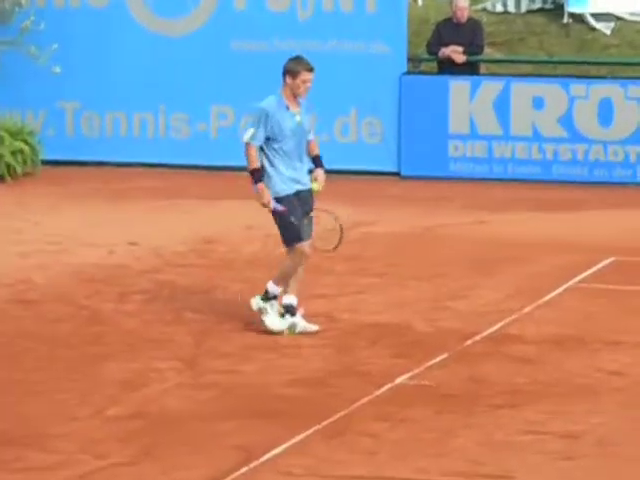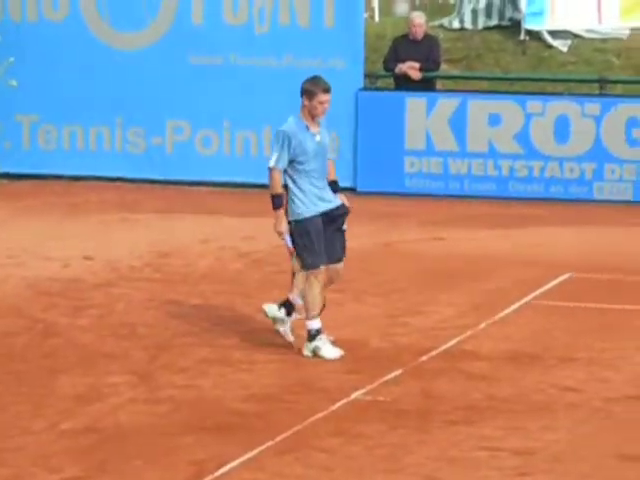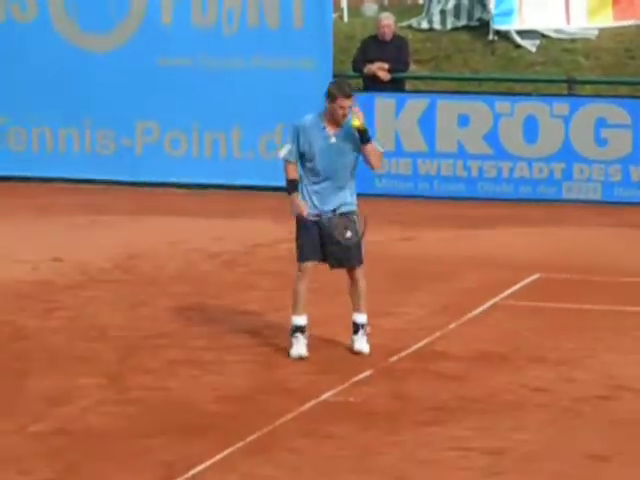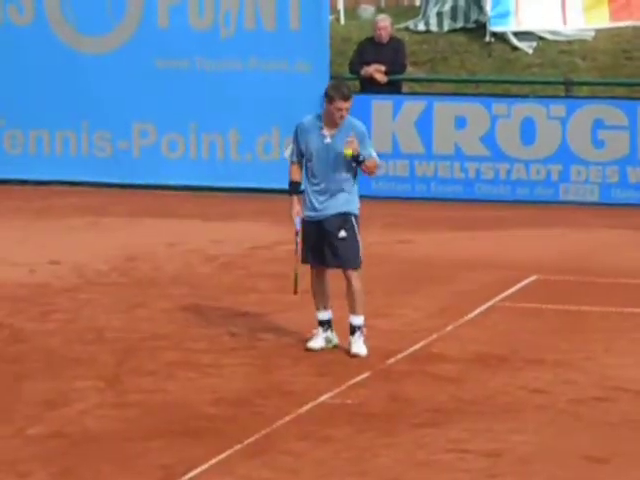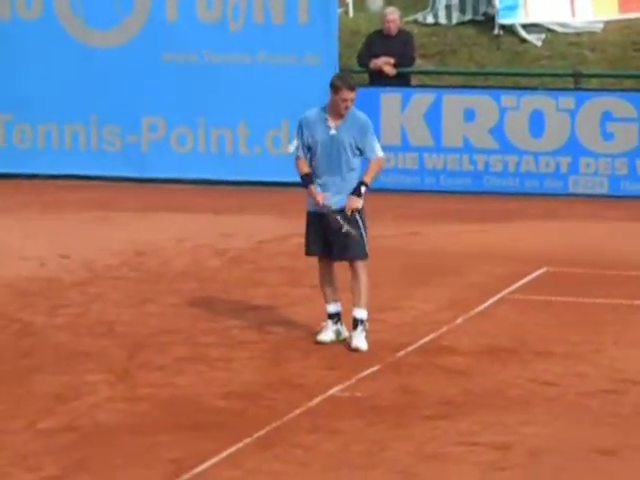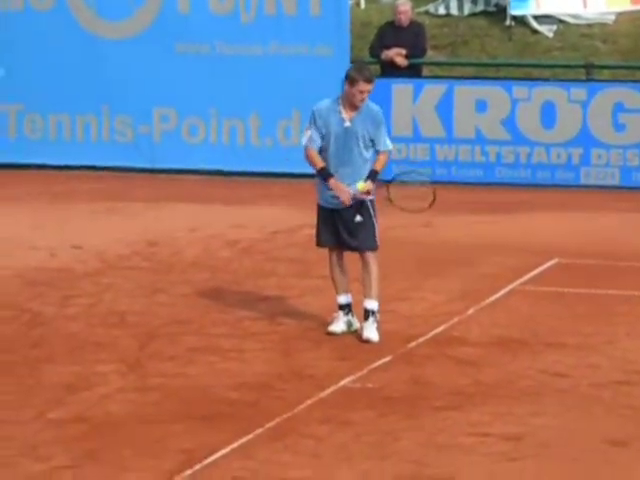
dt=0.5s
person 1, frame 1
left shoulder: (302, 108)
right shoulder: (267, 109)
right elbow: (251, 148)
left wrist: (318, 166)
right wrist: (261, 187)
left hip: (304, 189)
right hip: (281, 192)
left knee: (298, 250)
right knee: (302, 249)
left ankle: (289, 313)
right ankle: (267, 299)
person 1, frame 2
left shoulder: (322, 128)
right shoulder: (288, 131)
right elbow: (276, 173)
left wrist: (338, 193)
right wrist: (279, 214)
left hip: (329, 208)
right hip: (304, 212)
left knee: (334, 270)
right knee: (315, 272)
right ankle: (314, 338)
person 1, frame 3
left shoulder: (356, 127)
right shoulder: (304, 127)
left elbow: (376, 164)
right elbow: (291, 163)
left wrist: (363, 132)
right wrist: (295, 196)
left hip: (344, 208)
right hip: (310, 210)
left knee: (355, 270)
right knee: (305, 268)
left ankle: (360, 331)
right ankle: (298, 334)
person 1, frame 4
left shoulder: (357, 130)
right shoulder: (304, 128)
left elbow: (373, 168)
right elbow: (296, 164)
left wrist: (358, 158)
right wrist: (295, 198)
left hip: (343, 210)
right hip: (312, 211)
left knee: (351, 272)
right knee: (317, 272)
left ankle: (357, 332)
right ankle: (326, 329)
person 1, frame 5
left shoulder: (361, 122)
right shoulder: (308, 121)
left elbow: (377, 159)
right elbow: (301, 159)
left wrist: (359, 193)
right wrist: (311, 188)
left hip: (349, 206)
right hip: (319, 205)
left knee: (357, 263)
right knee: (324, 262)
left ankle: (360, 326)
right ankle: (335, 322)
person 1, frame 6
left shoulder: (374, 114)
right shoulder: (321, 111)
left elbow: (384, 151)
right elbow: (311, 151)
left wrist: (371, 179)
right wrist: (332, 182)
left hip: (361, 198)
right hip: (330, 197)
left knee: (368, 254)
right knee: (335, 253)
left ankle: (371, 317)
right ankle: (346, 313)
